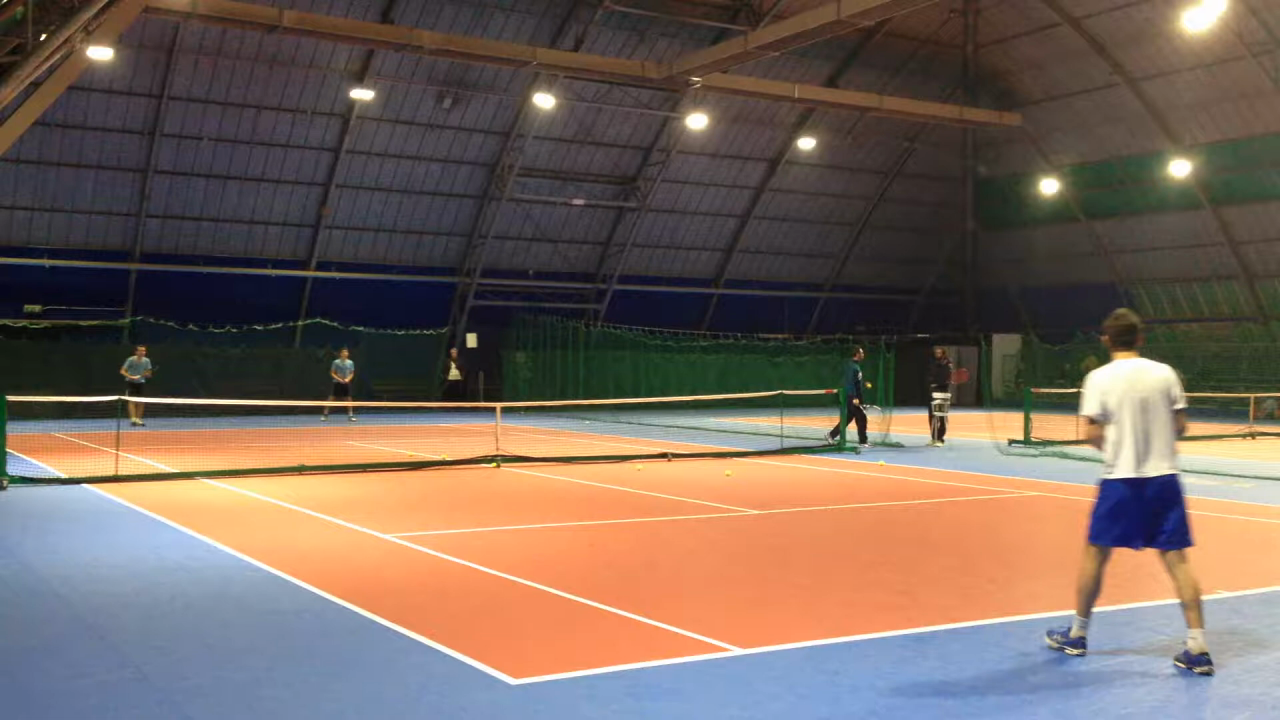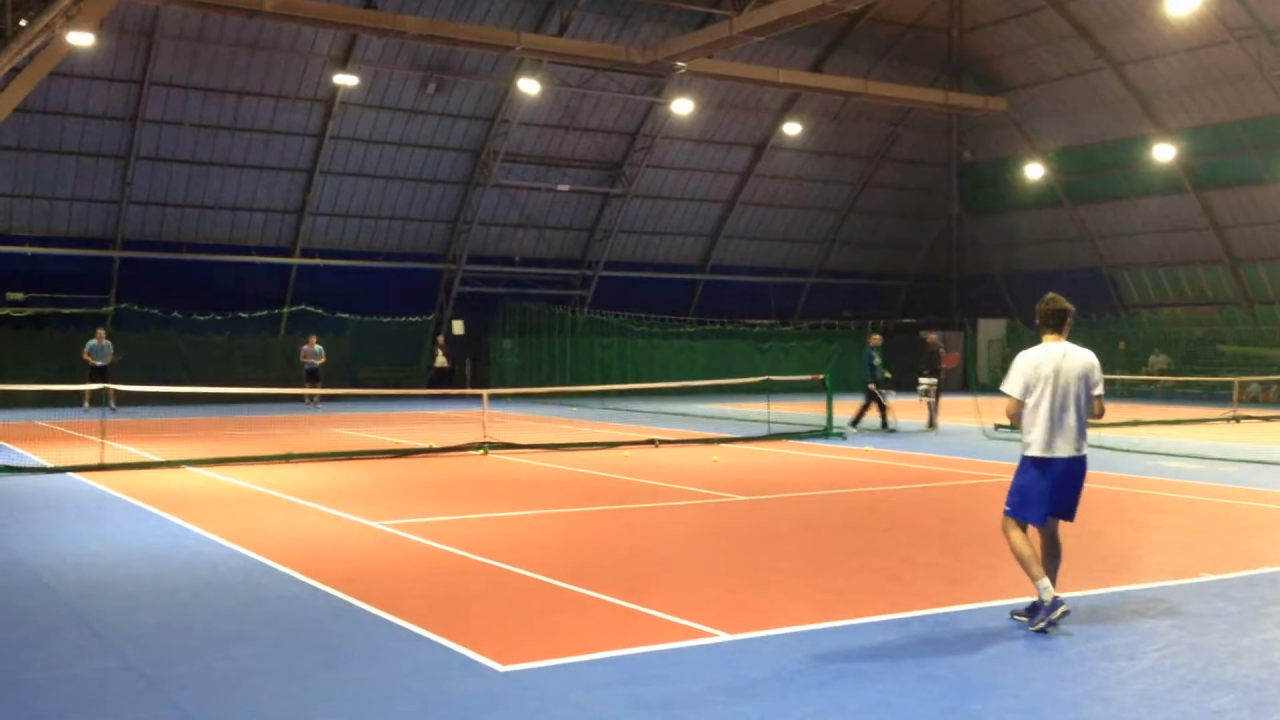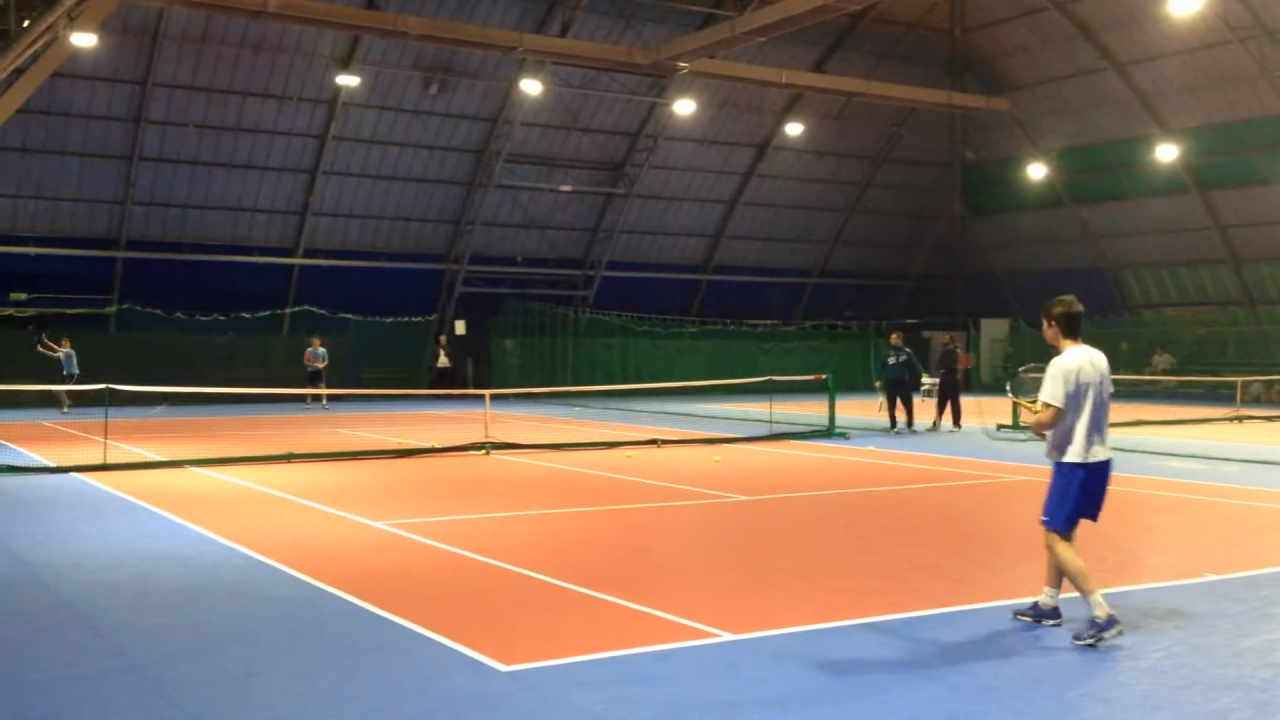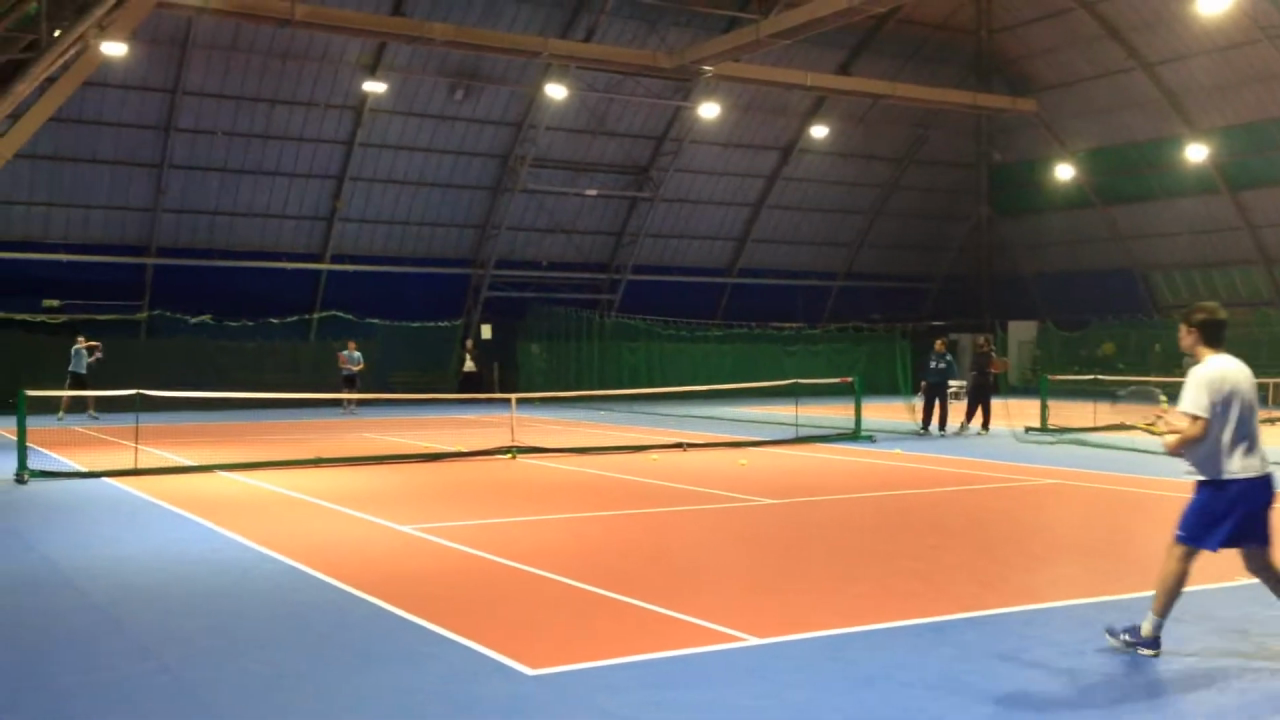
dt=0.7s
person 1, frame 1
left shoulder: (1100, 378)
right shoulder: (1164, 373)
left elbow: (1091, 433)
right elbow: (1180, 426)
left hip: (1122, 480)
right hip: (1164, 479)
left knee: (1095, 555)
right knee: (1177, 561)
left ankle: (1076, 634)
right ankle: (1198, 649)
person 1, frame 2
left shoulder: (1028, 359)
right shoulder: (1087, 359)
left elbow: (1012, 411)
right elbow: (1097, 412)
left hip: (1039, 458)
right hip: (1074, 458)
left knee: (1013, 525)
right knee: (1048, 528)
left ankle: (1049, 597)
right ankle: (1045, 602)
person 1, frame 3
left shoulder: (1061, 365)
right shoulder: (1098, 357)
left elbow: (1048, 419)
left wrist: (1035, 424)
left hip: (1075, 463)
right hip: (1098, 459)
left knee: (1055, 538)
right knee: (1062, 532)
left ankle: (1103, 617)
right ankle: (1047, 605)
person 1, frame 4
left shoulder: (1203, 372)
right shoulder: (1241, 368)
left elbow: (1198, 431)
left wrist: (1173, 444)
right wrist: (1180, 426)
left hip: (1225, 481)
left knee: (1180, 551)
left ankle: (1148, 634)
